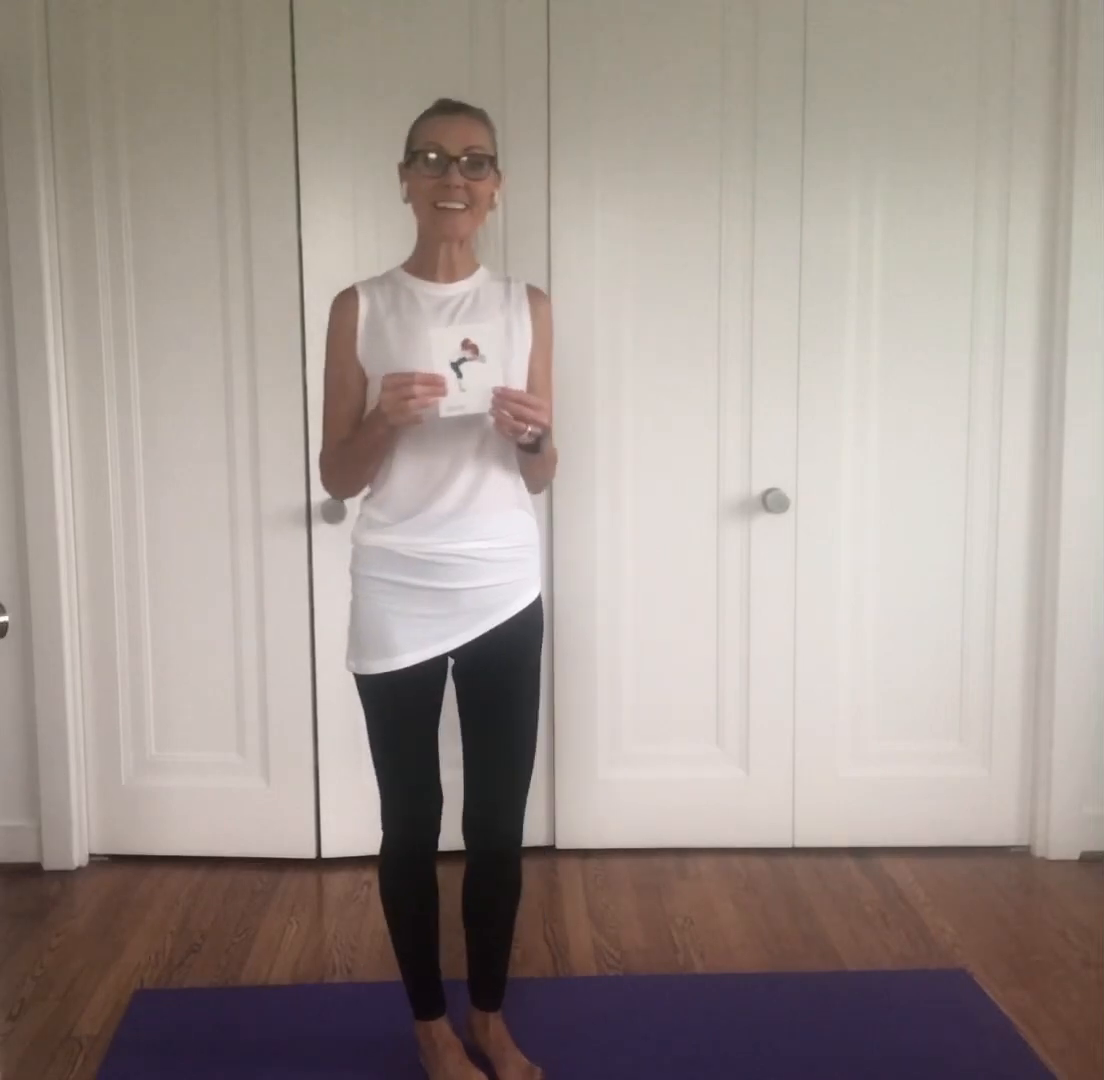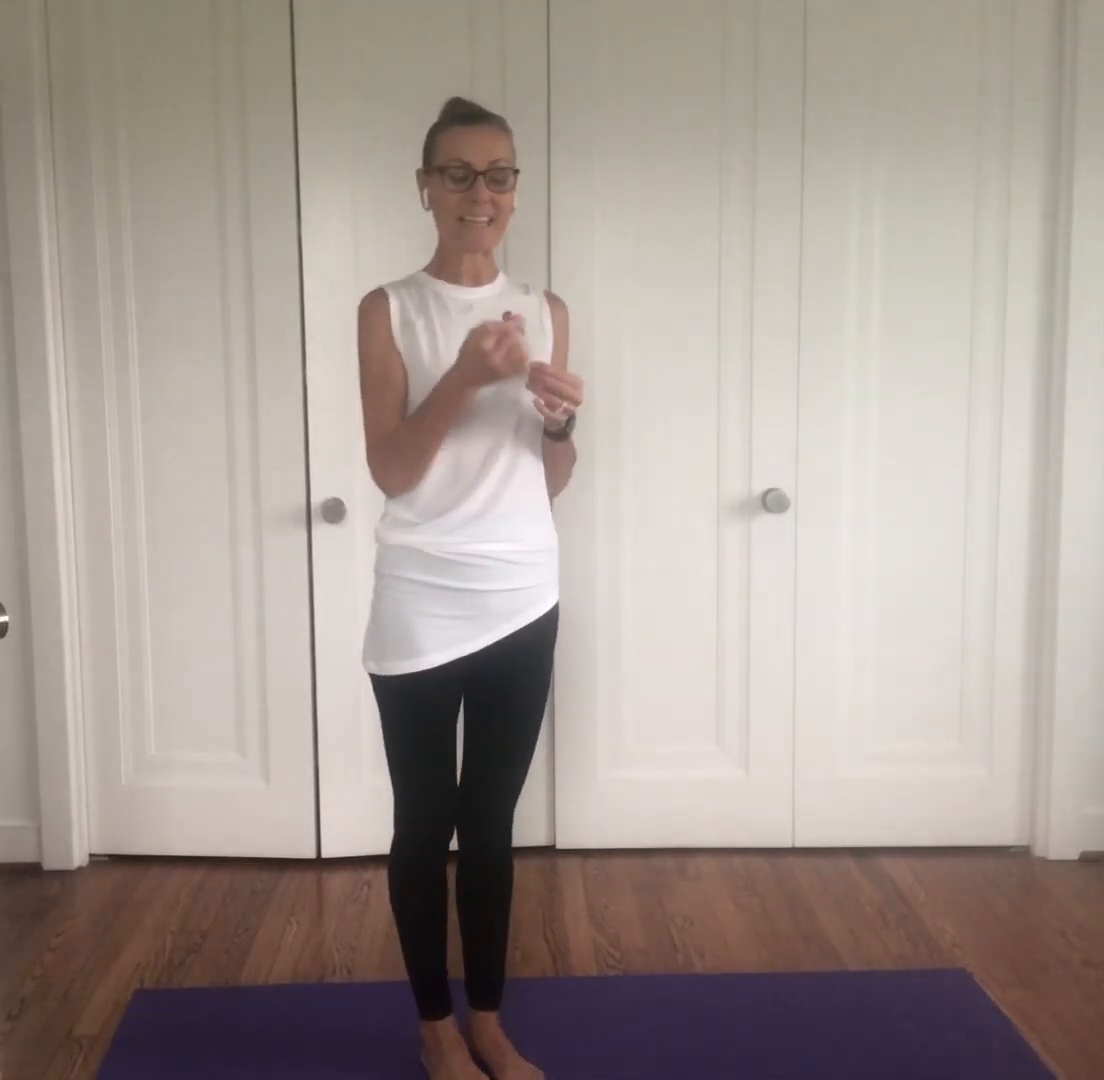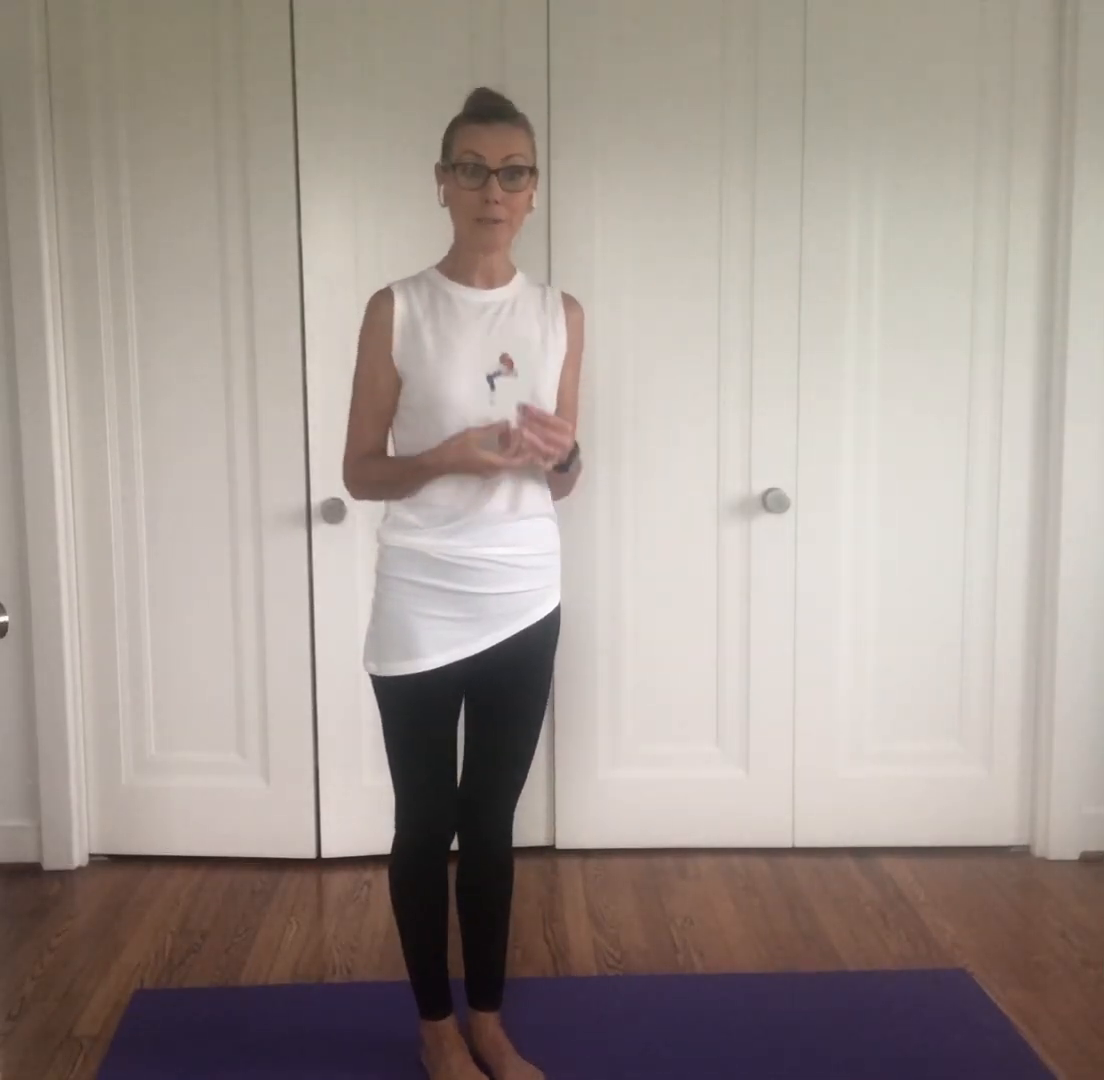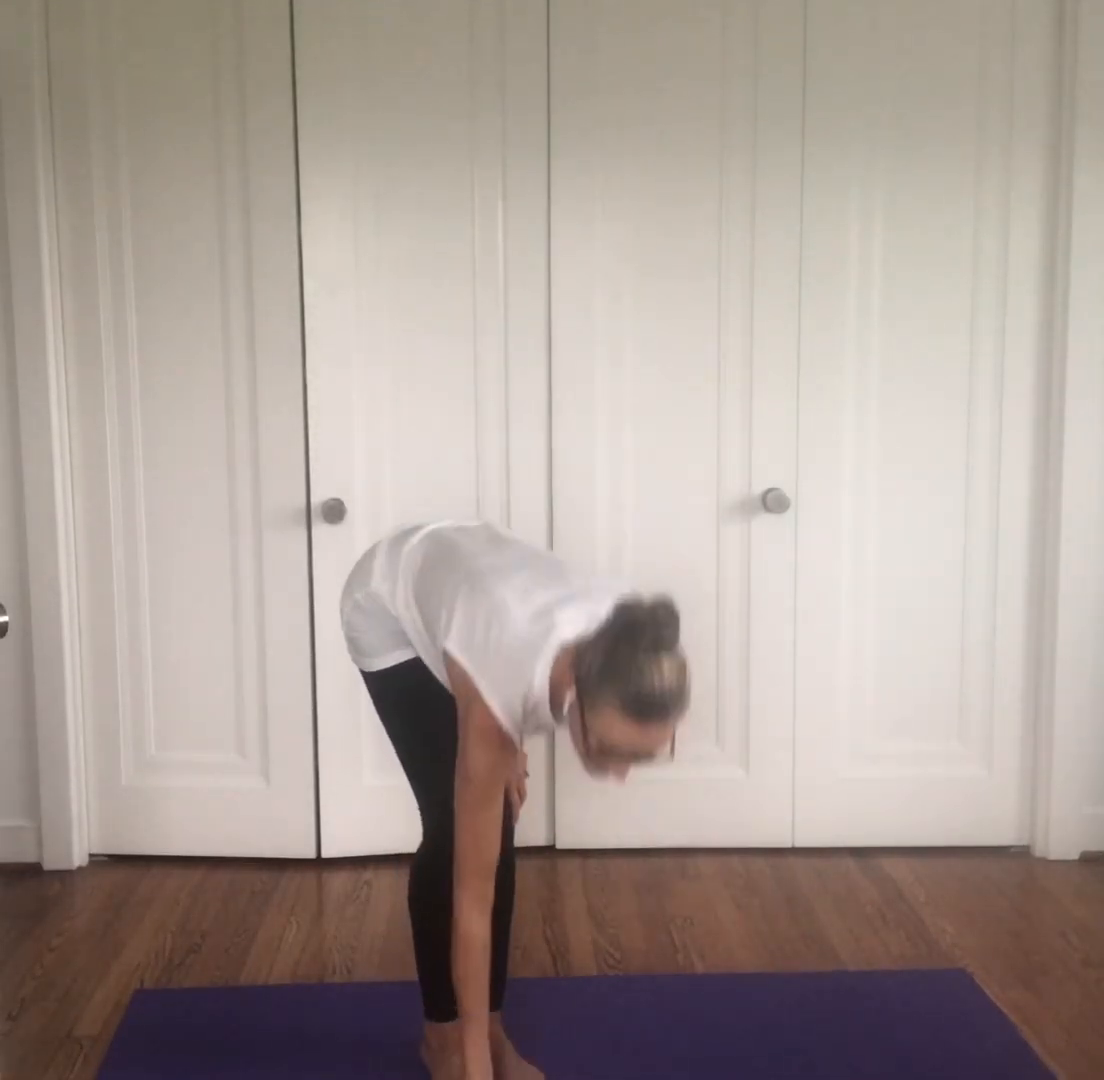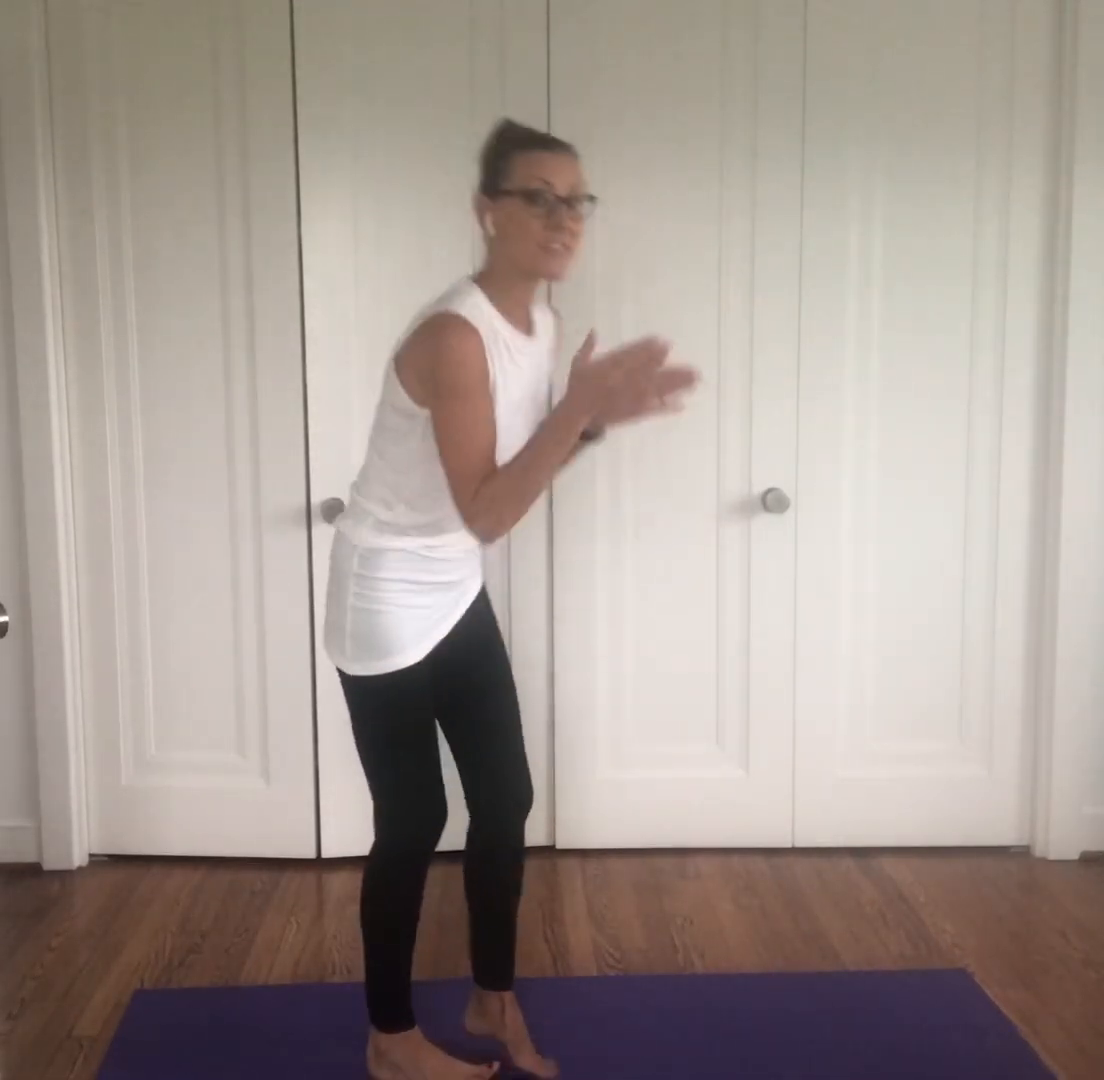
dt=1s
person 1, frame 1
left shoulder: (526, 307)
right shoulder: (360, 309)
left elbow: (539, 478)
right elbow: (336, 478)
left wrist: (532, 438)
right wrist: (384, 421)
left hip: (503, 597)
right hip: (397, 602)
left knee: (499, 822)
right knee: (411, 824)
person 1, frame 2
left shoulder: (544, 312)
right shoulder: (388, 310)
left elbow: (551, 481)
right elbow: (391, 470)
left wrist: (559, 421)
right wrist: (465, 377)
left hip: (522, 603)
right hip: (420, 607)
left knee: (491, 821)
right knee: (424, 822)
person 1, frame 3
left shoulder: (561, 315)
right shoulder: (396, 311)
left elbow: (564, 479)
right elbow: (360, 472)
left wrist: (559, 453)
right wrist: (442, 457)
left hip: (524, 607)
right hip: (421, 611)
left knee: (491, 823)
right knee: (426, 825)
person 1, frame 4
left shoulder: (631, 647)
right elbow: (472, 903)
right hip: (388, 607)
left knee: (495, 830)
right knee: (452, 830)
left ankle: (491, 1022)
right ankle: (441, 1030)
person 1, frame 5
left shoulder: (536, 323)
right shoulder: (454, 337)
right elbow: (485, 510)
left wrist: (598, 417)
right wrist: (578, 411)
left hip: (454, 594)
right hip: (388, 600)
left knee: (505, 797)
right knee: (412, 822)
left ankle: (494, 998)
